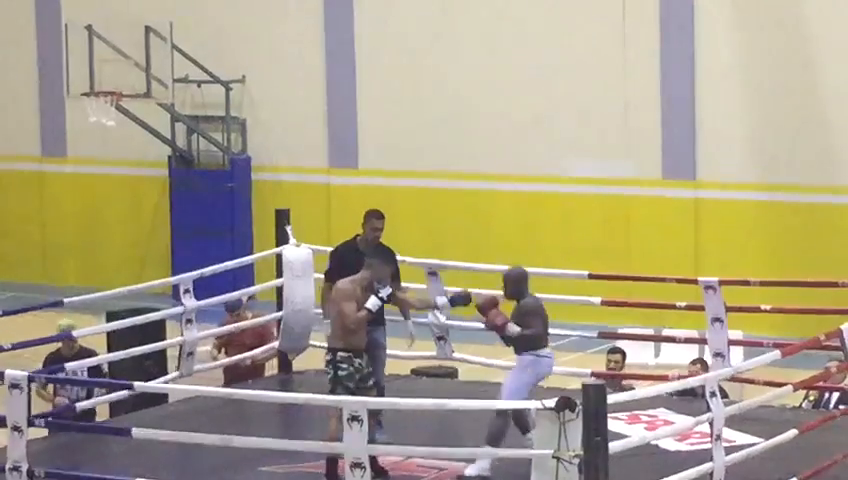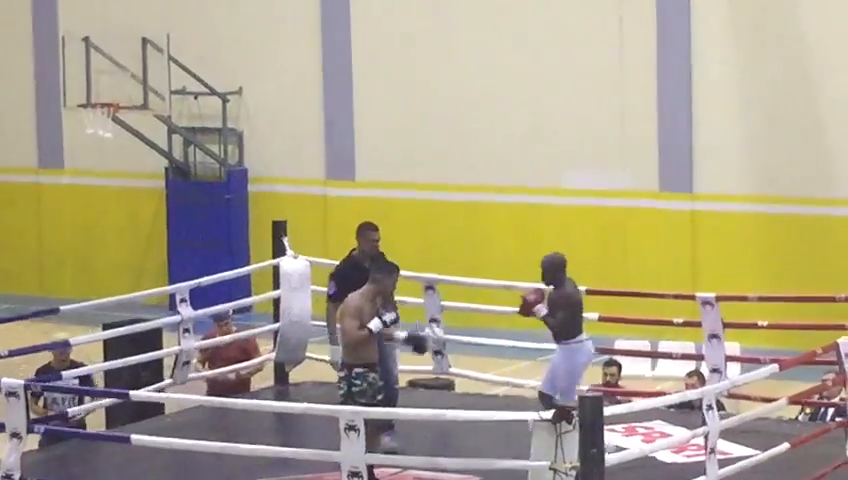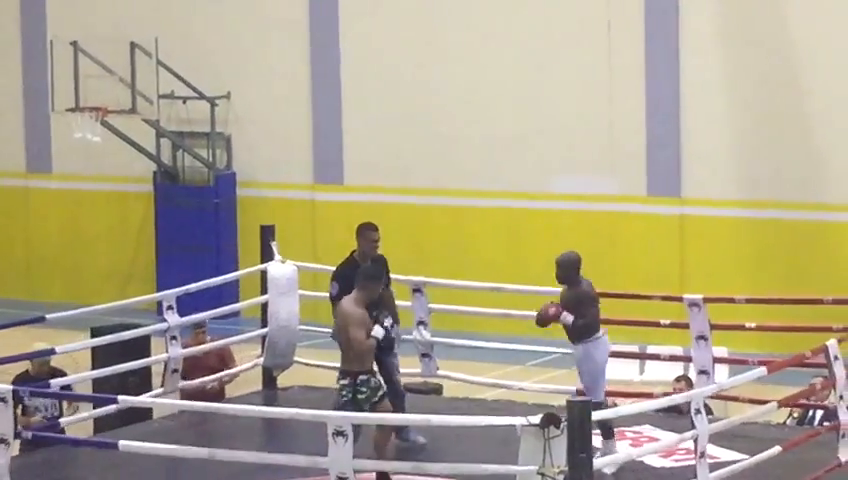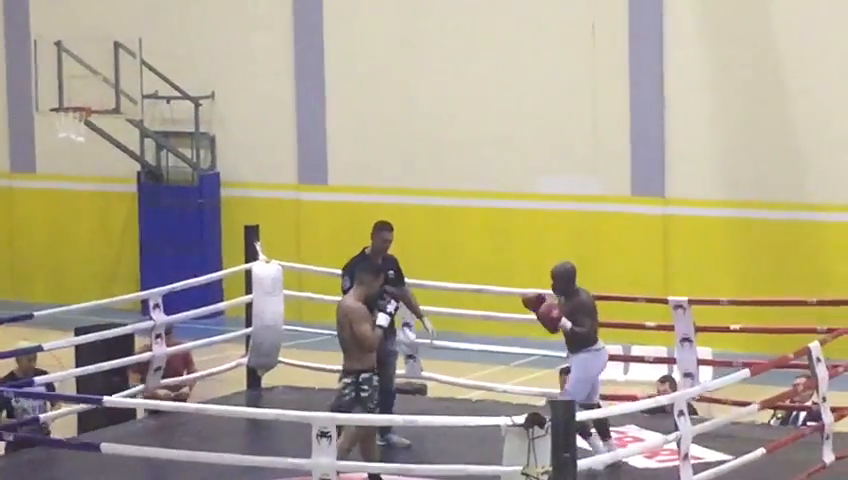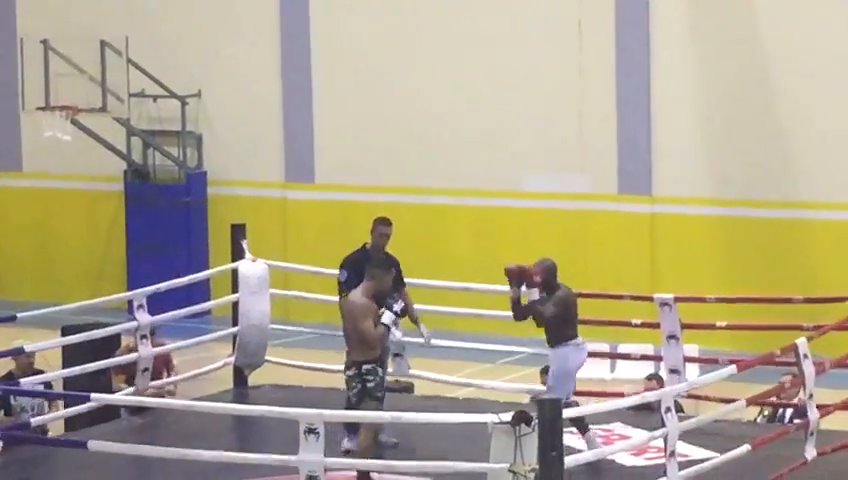
dt=0.3s
person 1, frame 1
left shoulder: (387, 254)
right shoulder: (342, 253)
left elbow: (396, 289)
right elbow: (327, 287)
left wrist: (408, 320)
right wrist: (329, 321)
left hip: (376, 324)
left knee: (377, 380)
left ankle: (375, 426)
person 1, frame 2
left shoulder: (380, 260)
right shoulder: (343, 271)
right elbow: (332, 308)
right wrist: (334, 346)
left knee: (390, 382)
left ankle: (387, 431)
person 1, frame 3
left shoulder: (381, 262)
right shoulder: (344, 272)
right elbow: (337, 309)
left wrist: (396, 321)
left knee: (395, 384)
left ankle: (403, 431)
person 1, frame 4
left shoulder: (392, 263)
right shoulder: (354, 267)
left elbow: (404, 293)
left wrist: (424, 318)
left hip: (387, 334)
left knee: (387, 387)
left ankle: (385, 433)
person 1, frame 5
left shoulder: (391, 261)
right shoulder: (353, 261)
left elbow: (402, 294)
right elbow: (344, 299)
left wrist: (419, 323)
right ankle: (350, 434)
person 2, frame 1
left shoulder: (379, 289)
right shoulder: (344, 288)
left elbow: (413, 303)
right elbow: (353, 323)
left wrist: (447, 301)
right wrist: (377, 300)
left hip: (360, 355)
right hip: (340, 358)
left ankle: (369, 460)
person 2, frame 2
left shoulder: (378, 302)
right shoulder: (355, 303)
right elbow: (351, 340)
left wrist: (405, 336)
right wrist: (379, 322)
left hip: (372, 370)
right hip: (355, 372)
left knee: (375, 424)
person 2, frame 3
left shoulder: (352, 306)
right shoulder: (353, 312)
right elbow: (363, 349)
left wrist: (378, 330)
right wrist: (380, 330)
left hip: (366, 375)
right hip: (355, 380)
person 2, frame 4
left shoulder: (352, 304)
right shoulder: (354, 308)
right elbow: (371, 343)
left wrist: (381, 314)
right wrist: (385, 316)
left hip: (366, 375)
right hip: (358, 378)
left knee: (369, 431)
right knee: (351, 435)
person 2, frame 5
left shoulder: (363, 297)
right shoulder: (360, 302)
right elbow: (373, 340)
left wrist: (387, 313)
right wrist: (390, 314)
left hip: (371, 367)
right hip: (363, 370)
left knee: (373, 426)
right knee: (371, 428)
person 3, frame 1
left shoulder: (529, 306)
right shoulder: (523, 305)
left elbow: (537, 336)
right elbow: (509, 340)
left wrist: (509, 328)
right wrist: (496, 324)
left hip: (534, 361)
right hip: (532, 360)
left knee: (503, 410)
right knee: (510, 401)
right ankle: (533, 441)
person 3, frame 2
left shoulder: (566, 294)
right shoulder: (560, 288)
left elbow: (558, 327)
left wrist: (538, 309)
right wrist: (537, 307)
left hip: (574, 350)
right hip: (566, 348)
left knee: (566, 403)
right knee: (545, 395)
person 3, frame 3
left shoulder: (584, 292)
right shoulder: (570, 288)
left elbow: (591, 325)
left wrist: (562, 317)
right wrist: (554, 315)
left hip: (592, 346)
right hip: (584, 346)
left knee: (595, 401)
right knee: (593, 397)
left ankle: (612, 454)
right ankle: (608, 445)
person 3, frame 4
left shoulder: (583, 301)
right shoulder: (564, 298)
left elbow: (587, 333)
right elbow: (553, 328)
left wrist: (562, 323)
right wrist: (539, 311)
left hip: (589, 356)
right hip: (581, 355)
right knee: (590, 404)
left ankle: (599, 451)
right ankle: (609, 451)
person 3, frame 5
left shoulder: (562, 296)
right shoulder: (546, 294)
left elbow: (543, 319)
right elbow: (519, 316)
left wrist: (533, 290)
right wrist: (515, 288)
left hip: (567, 352)
right hip: (566, 351)
right knee: (564, 402)
right ankle: (592, 444)
